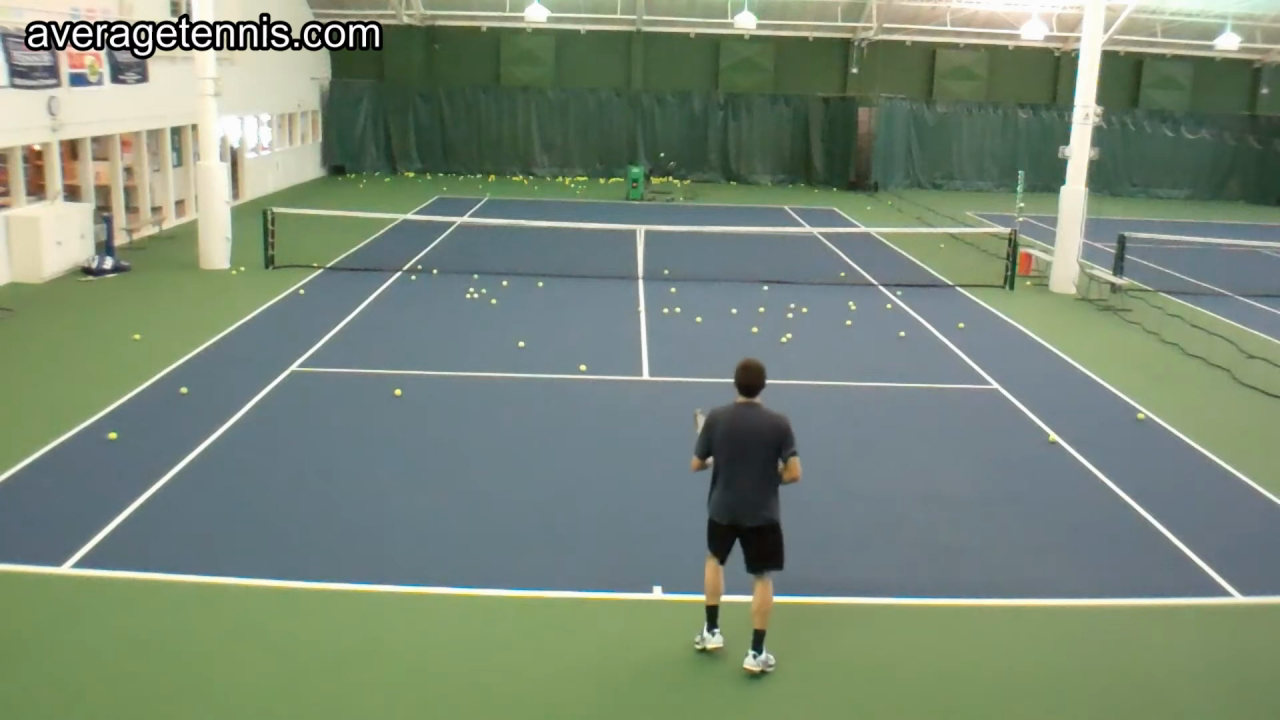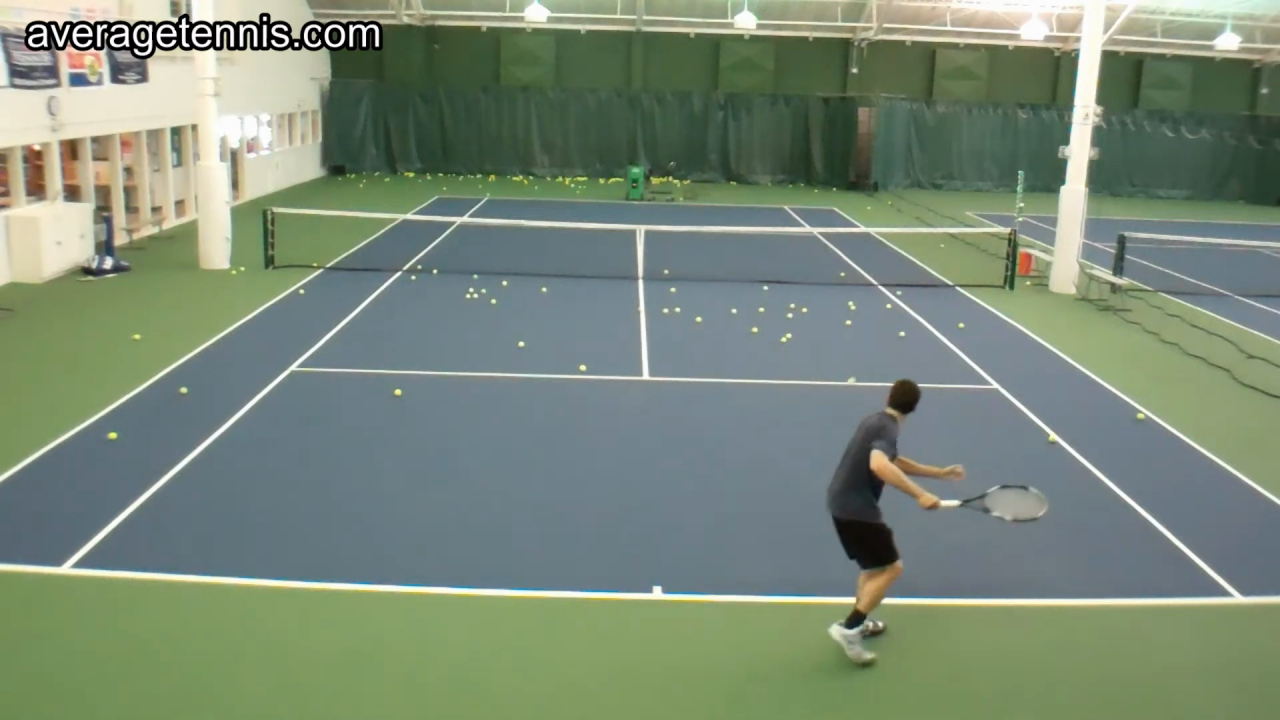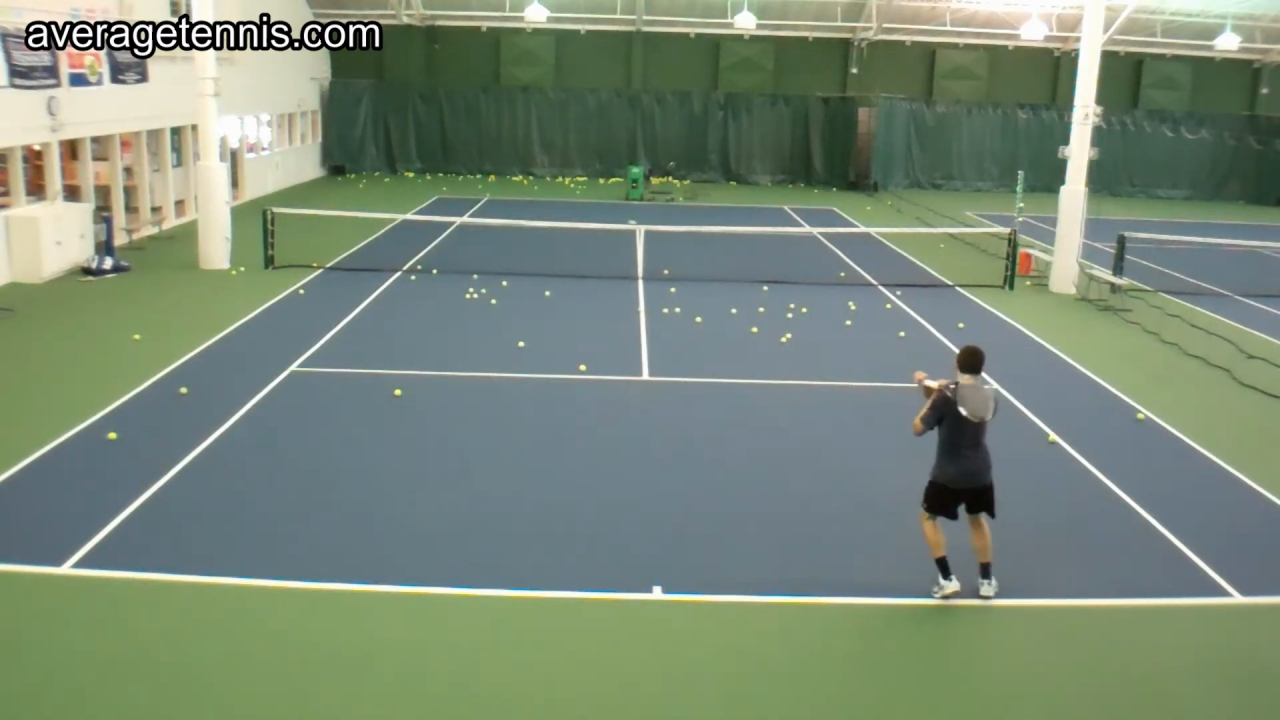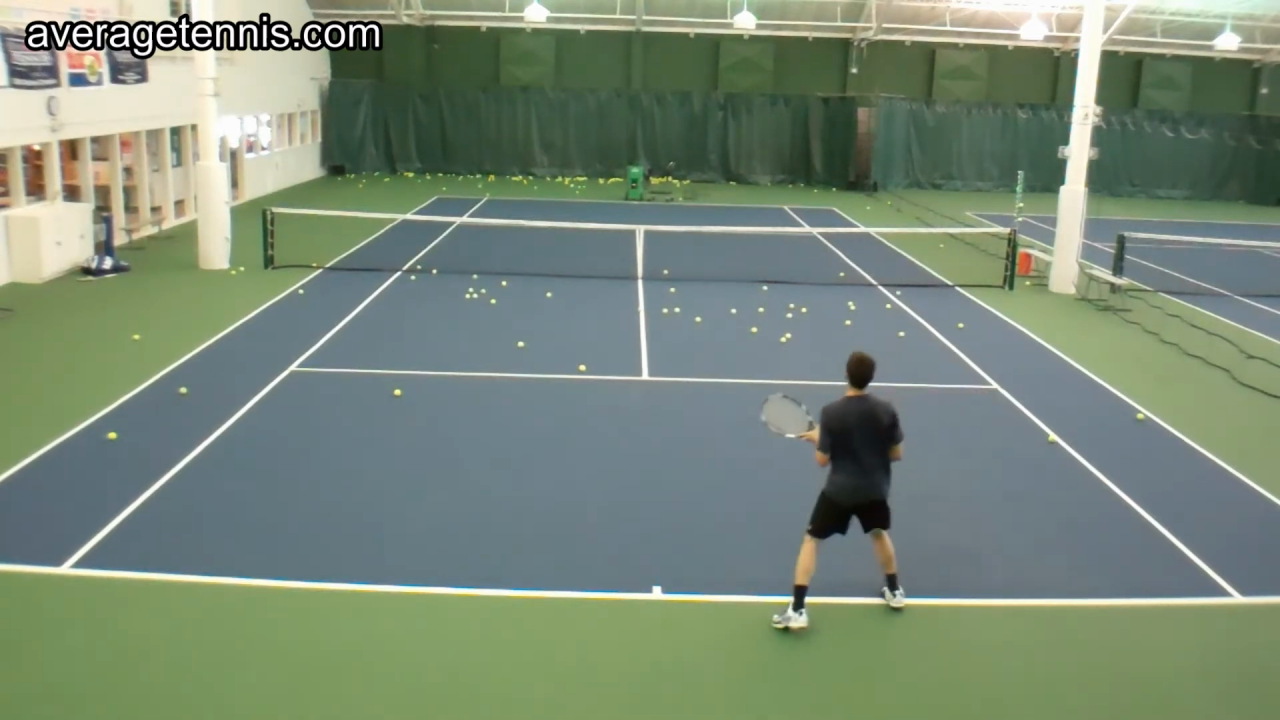
dt=1s
person 1, frame 1
left shoulder: (715, 418)
right shoulder: (779, 423)
left elbow: (696, 465)
right elbow: (793, 473)
left hip: (722, 509)
right hip: (763, 513)
left knee: (714, 559)
right knee: (763, 578)
left ankle: (712, 631)
right ankle: (756, 653)
person 1, frame 2
left shoulder: (875, 420)
right shoulder: (887, 429)
left elbow: (896, 462)
right elbow: (878, 465)
left wrist: (941, 472)
right wrist: (919, 494)
left hip: (842, 502)
right hip: (856, 508)
left knee: (876, 565)
right knee: (891, 567)
left ankle: (860, 622)
right ankle: (849, 628)
person 1, frame 3
left shoulder: (946, 398)
right shoulder: (986, 397)
left elbow: (918, 428)
right wrist: (929, 385)
left hip: (948, 475)
right hip: (980, 474)
left knee: (928, 517)
right knee: (977, 520)
left ankle: (946, 579)
right ankle: (986, 580)
person 1, frame 4
left shoulder: (831, 412)
right shoulder: (887, 411)
left elbow: (822, 460)
right elbow: (896, 454)
left wrist: (817, 439)
left hip: (840, 490)
right hip: (876, 488)
left knee: (811, 541)
right knee: (879, 533)
left ankle: (797, 610)
right ankle: (894, 591)
